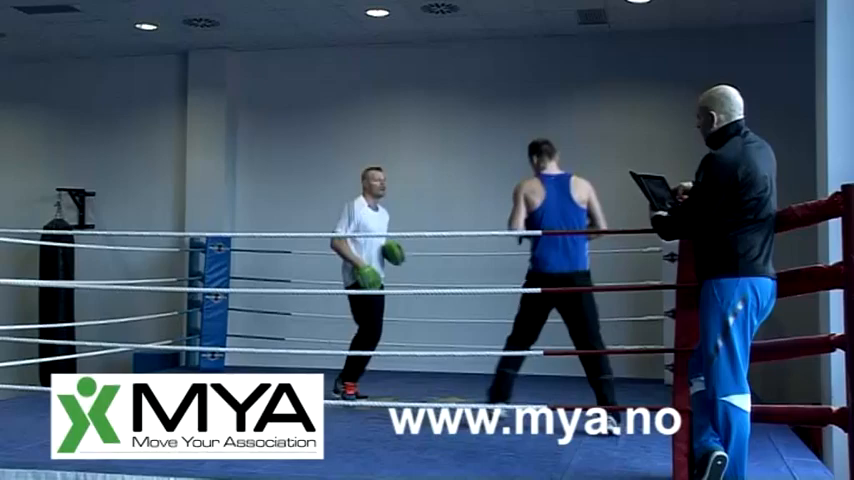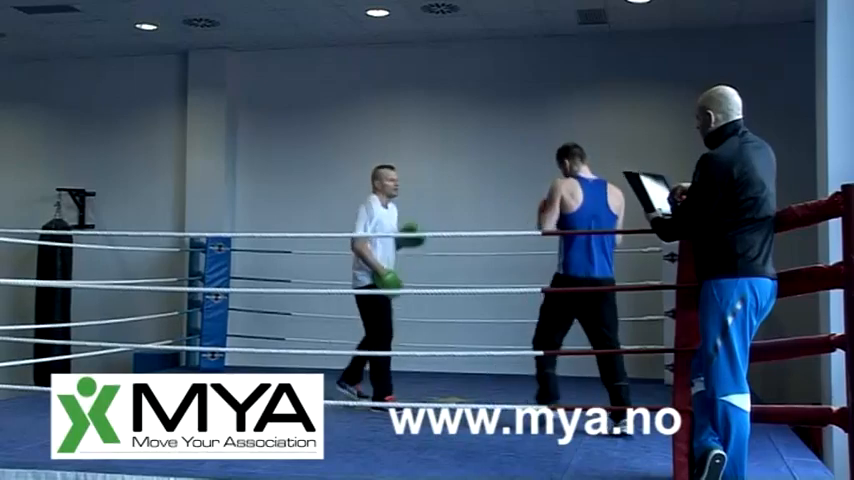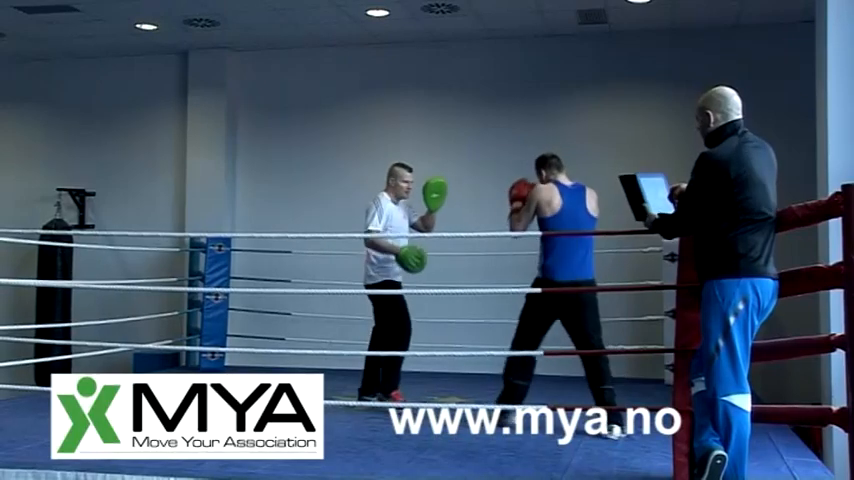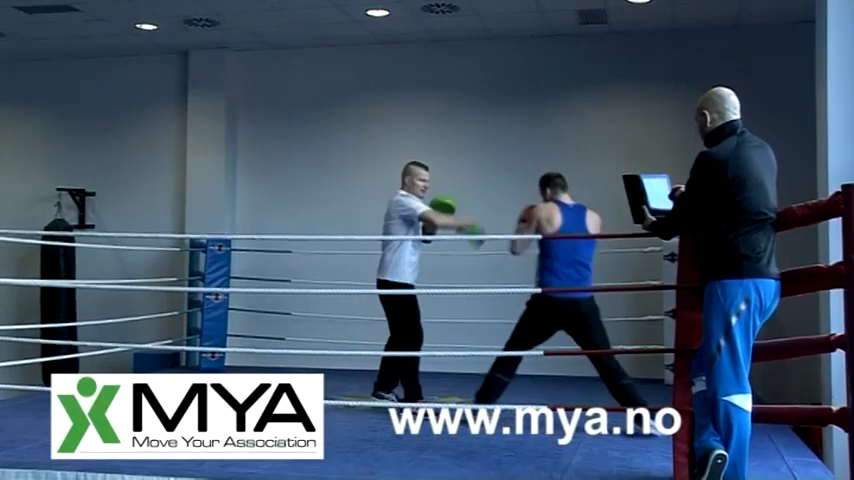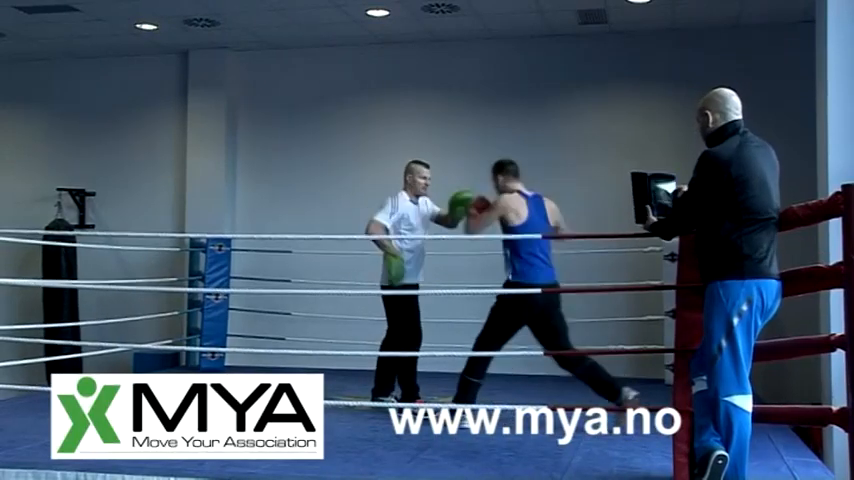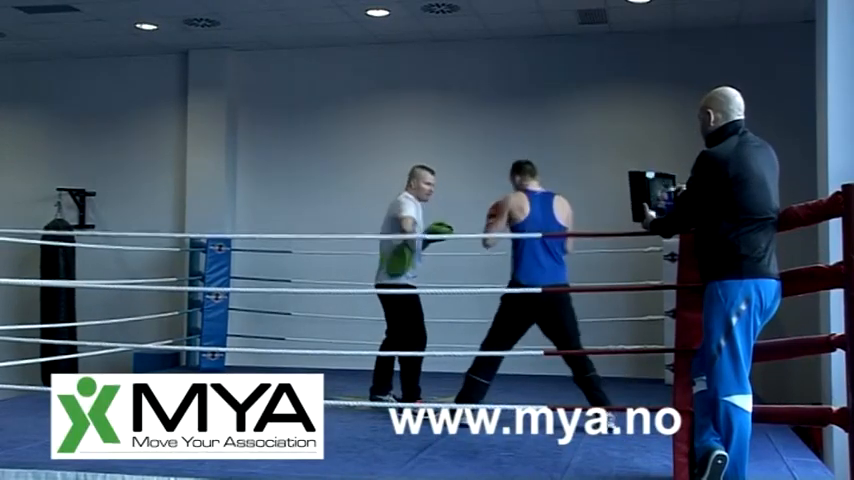
dt=0.5s
person 1, frame 1
left shoulder: (722, 159)
right shoulder: (760, 150)
left elbow: (692, 223)
left wrist: (661, 220)
right wrist: (698, 190)
left hip: (732, 280)
right hip: (758, 278)
left knee: (726, 380)
right knee: (704, 368)
person 1, frame 2
left shoulder: (718, 159)
right shoulder: (760, 150)
left elbow: (690, 224)
left wrist: (659, 222)
right wrist: (696, 191)
left hip: (731, 281)
right hip: (759, 278)
left knee: (726, 380)
right knee: (706, 369)
person 1, frame 3
left shoulder: (716, 159)
right shoulder: (762, 151)
left elbow: (687, 220)
left wrist: (656, 221)
right wrist: (692, 192)
left hip: (733, 281)
right hip: (760, 278)
left knee: (727, 380)
right knee: (706, 369)
person 1, frame 4
left shoulder: (714, 158)
right shoulder: (761, 151)
left elbow: (686, 219)
left wrist: (655, 225)
right wrist: (691, 195)
left hip: (734, 281)
right hip: (762, 278)
left knee: (728, 380)
right knee: (706, 367)
person 1, frame 5
left shoulder: (717, 157)
right shoulder: (763, 151)
left elbow: (689, 218)
left wrist: (657, 225)
right wrist: (691, 195)
left hip: (736, 281)
right hip: (764, 279)
left knee: (729, 380)
right knee: (706, 367)
person 1, frame 6
left shoulder: (715, 157)
right shoulder: (764, 152)
left elbow: (686, 217)
left wrist: (654, 222)
right wrist: (690, 196)
left hip: (734, 280)
right hip: (764, 279)
left knee: (729, 381)
right knee: (708, 368)
person 2, frame 1
left shoulder: (526, 188)
right shoulder: (582, 186)
left elbow: (516, 230)
right elbow: (601, 228)
left hip: (543, 277)
right hip: (576, 277)
left knee: (519, 341)
right knee: (591, 344)
left ankle: (498, 402)
right ankle: (610, 412)
person 2, frame 2
left shoulder: (562, 187)
right shoulder: (615, 193)
left elbow: (546, 228)
right elbow: (616, 237)
left wrist: (543, 212)
left hip: (570, 280)
right hip: (603, 282)
left knee: (546, 342)
right knee: (608, 348)
left ankle: (548, 406)
right ankle: (622, 416)
person 2, frame 3
left shoulder: (541, 192)
right shoulder: (591, 195)
left elbow: (517, 229)
left wrist: (516, 207)
left hip: (550, 285)
right hip: (583, 286)
left knee: (523, 348)
right knee: (594, 354)
left ankle: (507, 410)
right ankle: (613, 420)
person 2, frame 4
left shoulder: (542, 212)
right shoulder: (592, 218)
left elbow: (516, 249)
left wrist: (524, 224)
left hip: (548, 302)
right hip: (582, 303)
left knee: (511, 352)
right knee: (606, 362)
left ankle: (482, 408)
right ankle: (642, 416)
person 2, frame 5
left shoulder: (507, 201)
right shoulder: (546, 204)
left elbow: (472, 228)
right elbow: (562, 231)
left wrist: (475, 211)
left hip: (520, 291)
right hip: (546, 291)
left knee: (484, 349)
right knee: (565, 352)
right ankle: (620, 393)
person 2, frame 6
left shoulder: (512, 201)
right shoulder: (562, 203)
left elbow: (488, 242)
right elbow: (568, 247)
left wrist: (493, 219)
left hip: (523, 291)
right hip: (556, 291)
left knee: (492, 351)
right knee: (575, 353)
right ankle: (603, 411)
person 3, frame 1
left shoulder: (384, 213)
right shoulder: (353, 208)
right elbow: (337, 242)
left wrist: (391, 251)
right wrist: (357, 263)
left hip: (376, 281)
right hip: (358, 280)
left knee: (372, 332)
right knee: (368, 330)
left ankle: (346, 382)
right ankle: (346, 382)
person 3, frame 2
left shoulder: (391, 209)
right shoulder: (369, 207)
right elbow: (358, 244)
left wrist: (407, 238)
right wrist: (380, 269)
left hip: (381, 283)
right hip: (368, 283)
left knee: (375, 335)
right knee: (381, 336)
left ankle: (349, 380)
right ankle: (383, 396)
person 3, frame 3
left shoulder: (403, 206)
right shoulder: (380, 204)
left elbow: (426, 226)
right elbow: (371, 237)
left wrist: (433, 206)
right wrist: (397, 251)
left hip: (390, 279)
right hip: (381, 279)
left knee: (383, 335)
right knee: (399, 331)
left ankle: (369, 391)
right ankle: (390, 392)
person 3, frame 4
left shoulder: (408, 203)
right shoulder: (403, 201)
left elbow: (425, 235)
right elbow: (435, 219)
left wrist: (443, 225)
right wrist: (465, 223)
left hip: (396, 280)
right hip: (395, 280)
left knee: (401, 335)
right knee: (411, 336)
left ankle: (384, 387)
right ankle: (412, 399)
person 3, frame 5
left shoulder: (424, 203)
right shoulder: (396, 202)
left elbow: (448, 220)
right elbow: (372, 229)
left wrist: (457, 209)
right wrist: (392, 251)
left hip: (405, 282)
right hip: (398, 283)
left knee: (395, 337)
right knee: (409, 337)
left ankle: (382, 392)
right ankle: (410, 399)
person 3, frame 6
left shoulder: (403, 203)
right shoulder: (408, 202)
right elbow: (407, 225)
left wrist: (431, 235)
right wrist: (406, 246)
left hip: (388, 282)
right hip: (399, 283)
left knee: (396, 338)
right knee: (414, 339)
left ankle: (380, 391)
right ankle: (411, 399)
